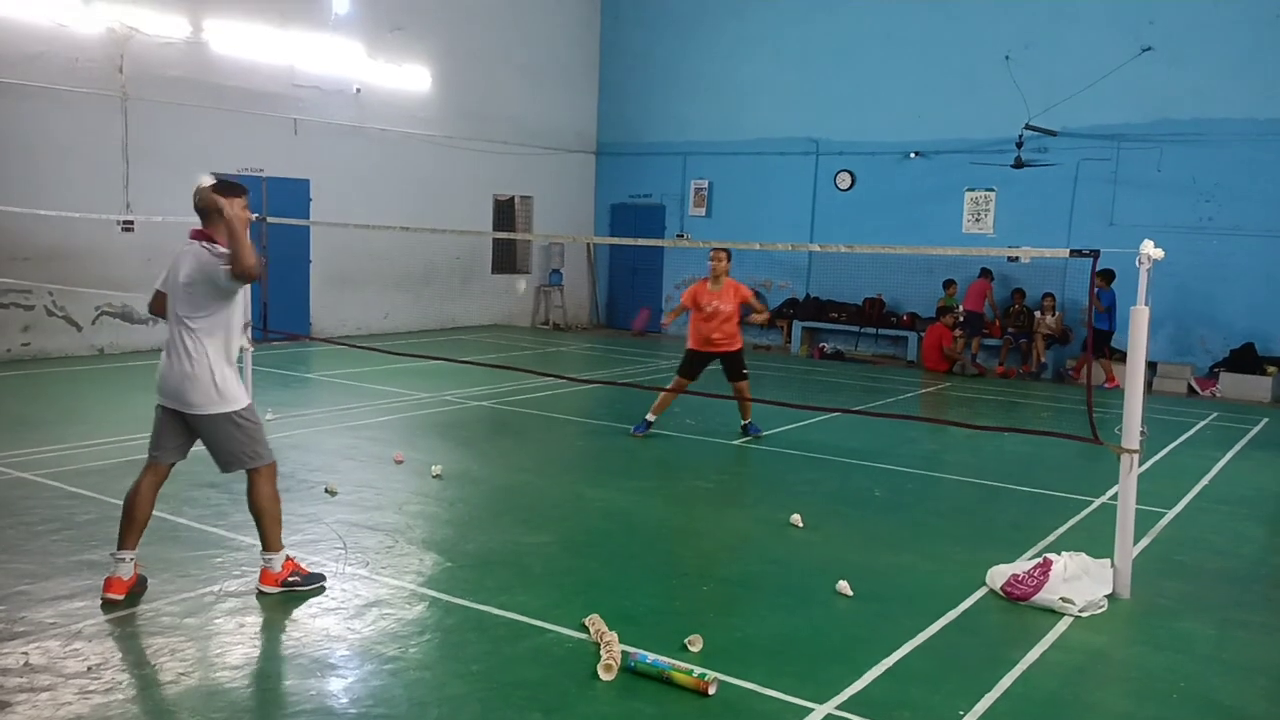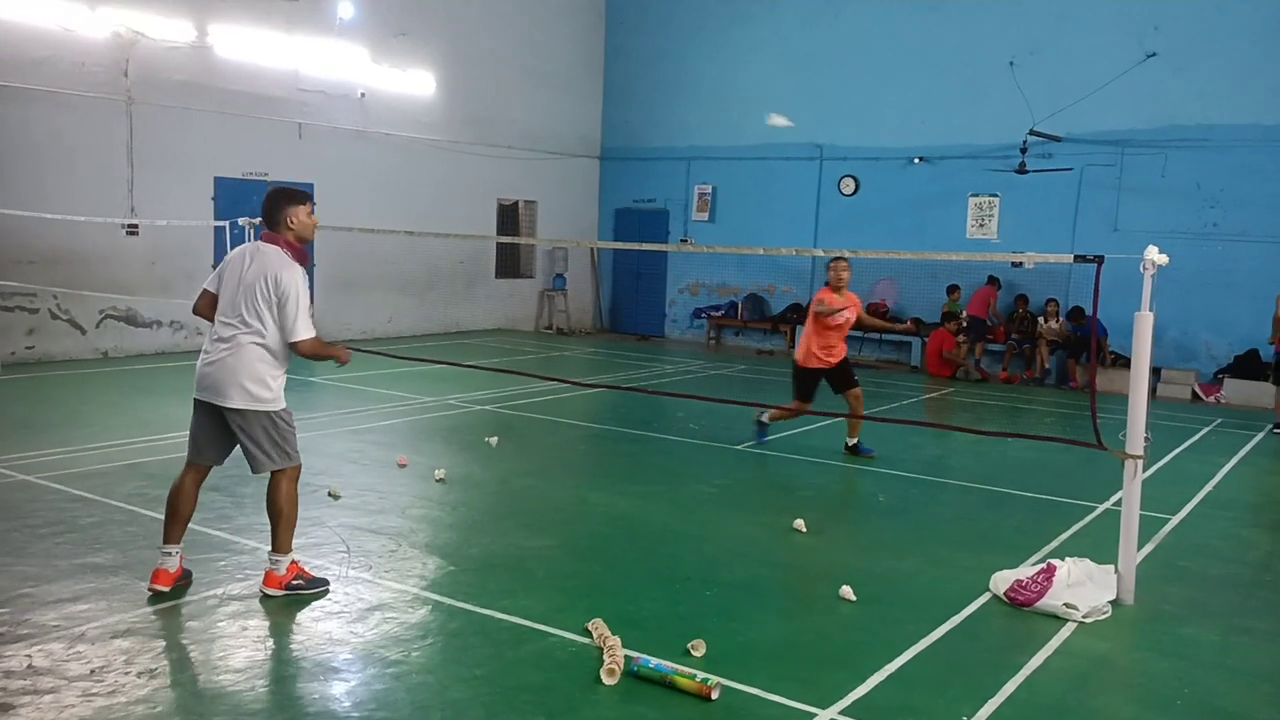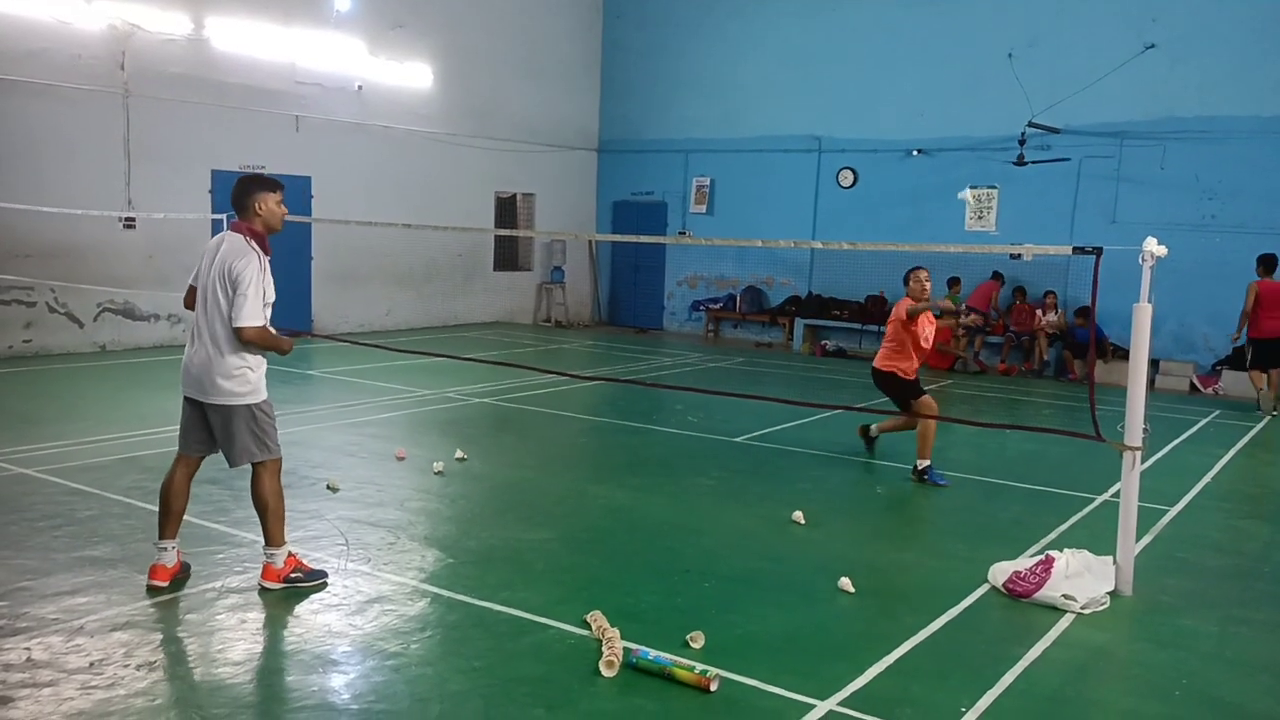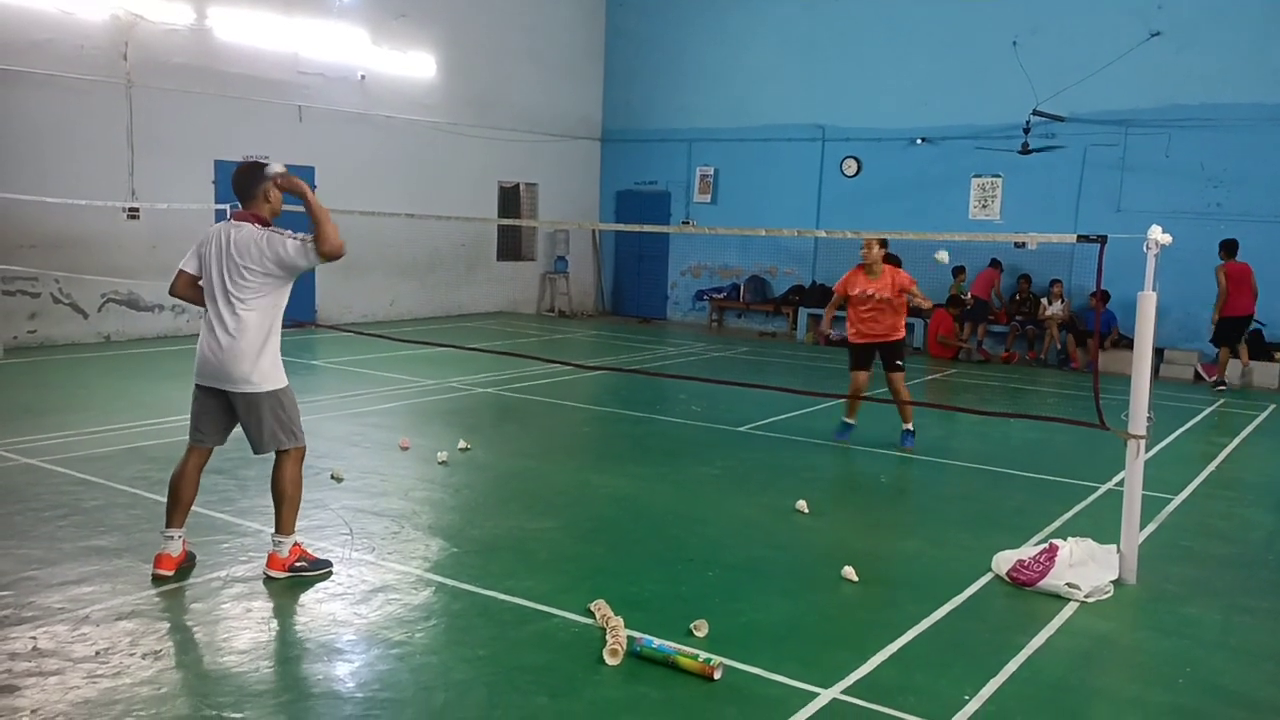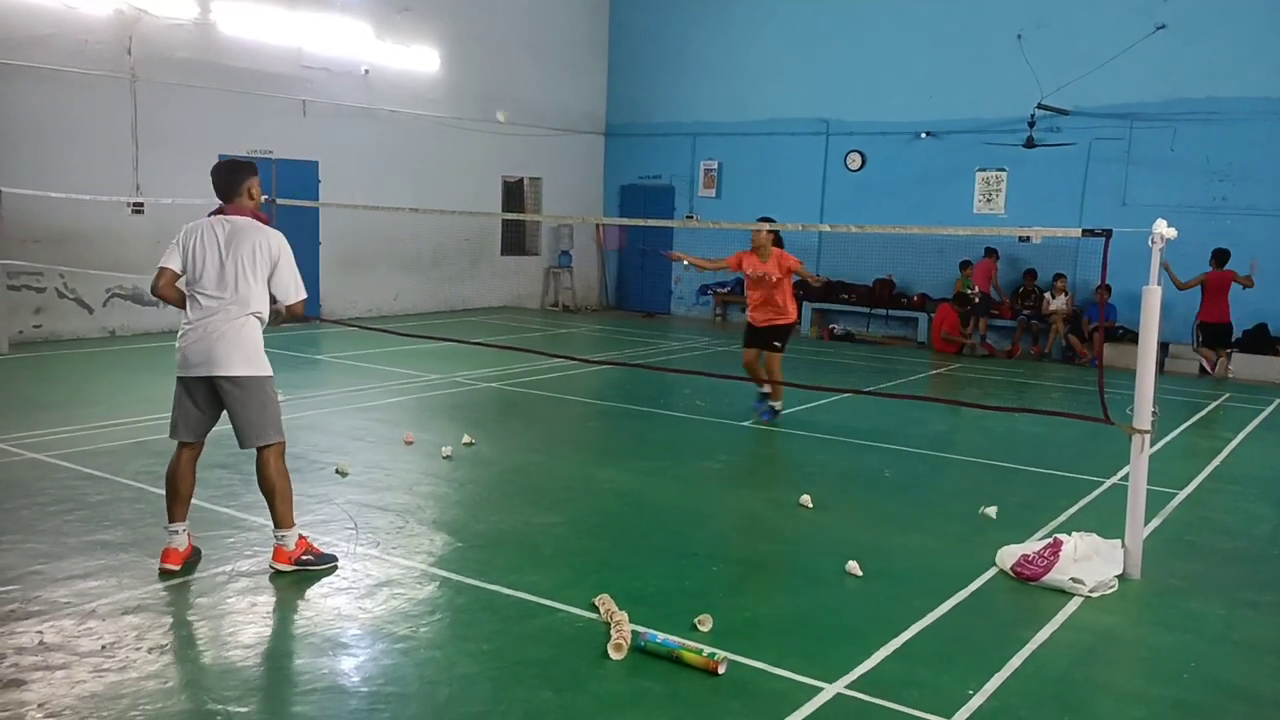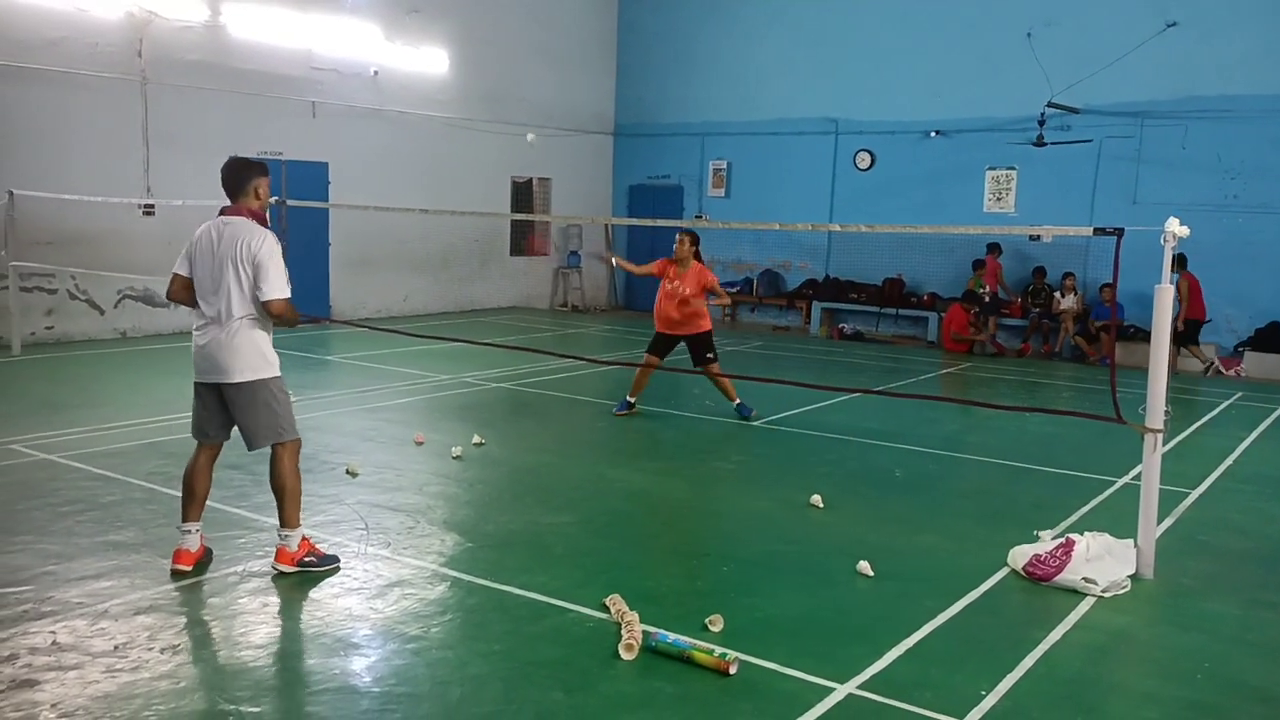
dt=0.5s
person 1, frame 1
left shoulder: (187, 255)
right shoulder: (214, 262)
left elbow: (158, 306)
right elbow: (248, 270)
right wrist: (225, 214)
left hip: (173, 387)
right hip: (212, 392)
left knee: (155, 471)
right knee: (262, 469)
left ankle: (121, 574)
right ankle: (276, 567)
person 1, frame 2
left shoulder: (239, 255)
right shoulder: (289, 273)
left elbow: (202, 307)
right elbow: (304, 345)
right wrist: (337, 352)
left hip: (211, 380)
right hip: (252, 389)
left knee: (195, 468)
right knee: (286, 470)
left ankle: (167, 566)
right ankle: (280, 571)
person 1, frame 3
left shoulder: (218, 244)
right shoulder: (249, 259)
left elbow: (191, 300)
right elbow: (247, 332)
right wrist: (281, 344)
left hip: (199, 376)
right hip: (235, 382)
left knee: (186, 462)
right knee: (267, 464)
left ankle: (165, 561)
right ankle: (277, 563)
person 1, frame 4
left shoulder: (215, 236)
right shoulder: (270, 243)
left elbow: (180, 287)
right elbow: (333, 249)
right wrist: (305, 193)
left hip: (211, 366)
right hip: (255, 370)
left knee: (197, 450)
right knee: (291, 451)
left ankle: (170, 549)
right ankle: (283, 553)
person 1, frame 5
left shoulder: (192, 232)
right shoulder: (270, 239)
left elbow: (161, 287)
right elbow: (294, 308)
right wrist: (269, 314)
left hip: (194, 355)
right hip: (241, 357)
left knee: (188, 447)
right knee: (270, 448)
left ankle: (176, 544)
right ankle: (288, 545)
person 1, frame 6
left shoulder: (202, 234)
right shoulder: (261, 239)
left elbow: (176, 291)
right elbow: (276, 307)
right wrist: (293, 318)
left hip: (208, 358)
right hip: (249, 361)
left knee: (206, 448)
right knee: (286, 445)
left ankle: (188, 545)
right ankle: (291, 546)
person 2, frame 1
left shoulder: (738, 290)
right shoulder: (696, 289)
left elbow: (763, 312)
right elbow: (677, 311)
left wrist: (760, 317)
right wrist: (667, 320)
left hip: (730, 346)
right hip: (699, 345)
left knee: (741, 388)
right knee: (678, 384)
left ankle: (747, 423)
right ankle: (649, 420)
person 2, frame 2
left shoulder: (853, 299)
right shoulder: (823, 297)
left elbow: (867, 320)
right elbow: (820, 311)
left wrist: (896, 327)
right wrist: (842, 307)
left hip: (837, 357)
right hip: (809, 360)
left knee: (856, 396)
right knee: (800, 408)
left ankle: (852, 443)
right ankle: (765, 419)
person 2, frame 3
left shoulder: (925, 311)
right shoulder: (906, 306)
left elbow: (933, 326)
right elbow: (914, 312)
left wrist: (964, 322)
right wrist: (936, 305)
left hip: (905, 371)
right hip: (890, 370)
left knee: (916, 417)
right knee: (928, 409)
left ankle: (871, 431)
right ankle: (923, 467)
person 2, frame 4
left shoulder: (896, 276)
right shoulder: (851, 277)
left elbow: (923, 301)
right elbow: (833, 305)
left wrist: (921, 302)
right wrist: (826, 321)
left hip: (891, 336)
right hip: (860, 337)
left knee: (896, 383)
right knee: (858, 384)
left ankle: (908, 428)
right ankle: (848, 421)
person 2, frame 5
left shoulder: (784, 259)
right shoulder: (745, 257)
left elbow: (806, 275)
right elbow: (714, 265)
left wrist: (813, 280)
right wrist: (685, 258)
left hip: (781, 318)
right hip: (756, 317)
left knee: (771, 363)
right knee: (748, 361)
left ankle: (775, 405)
right ankle: (765, 390)
person 2, frame 6
left shoulder: (702, 273)
right shoulder: (666, 265)
left elbow: (726, 299)
right elbow: (637, 270)
left wrist: (708, 302)
right wrist: (616, 260)
left hip: (697, 329)
right hip: (667, 327)
left knee: (714, 372)
right knee: (647, 364)
left ankle: (738, 404)
right ankle: (630, 401)
